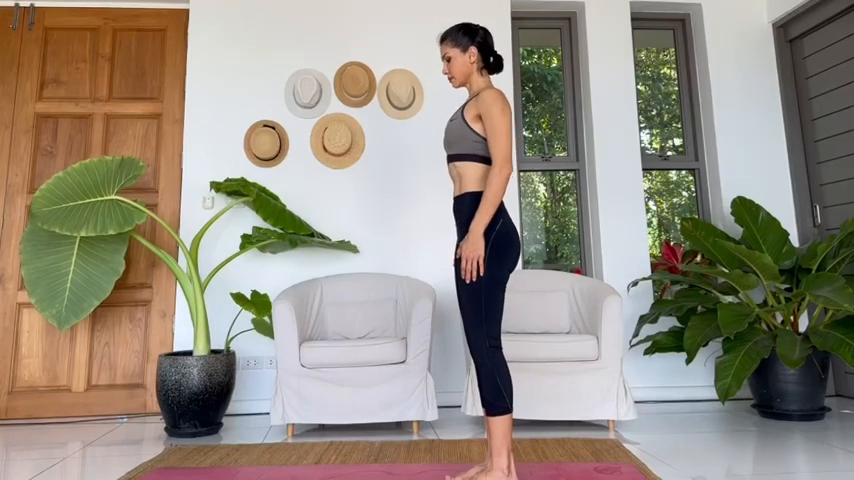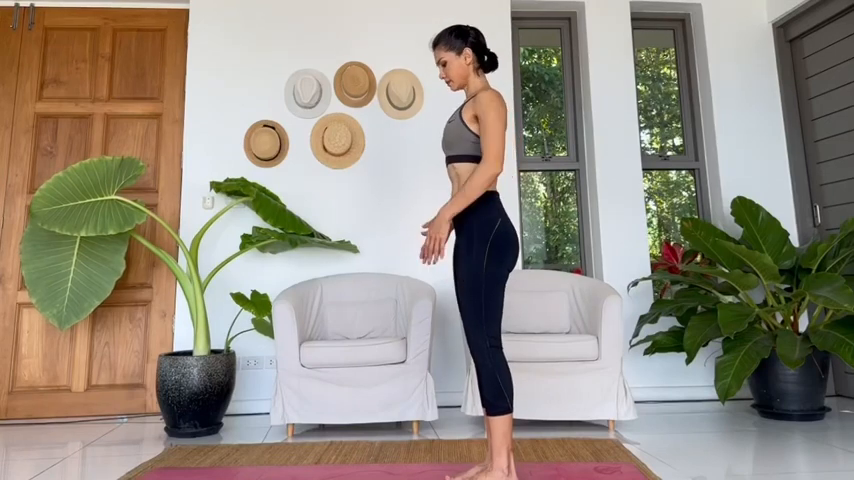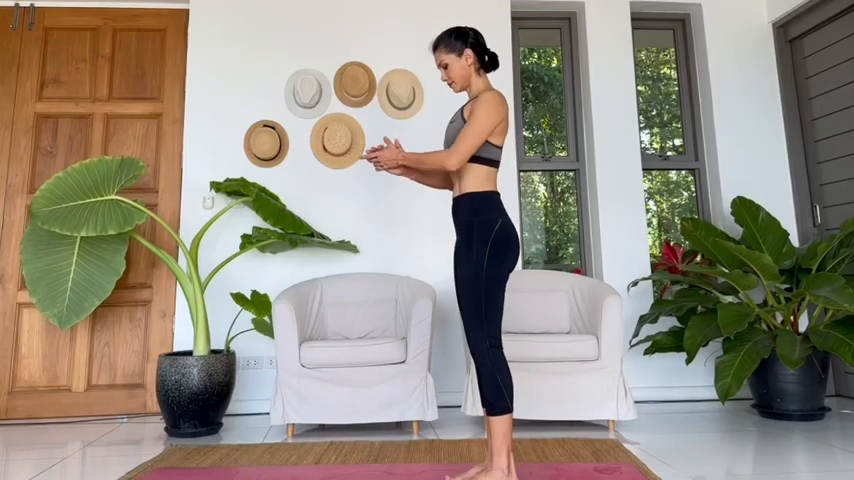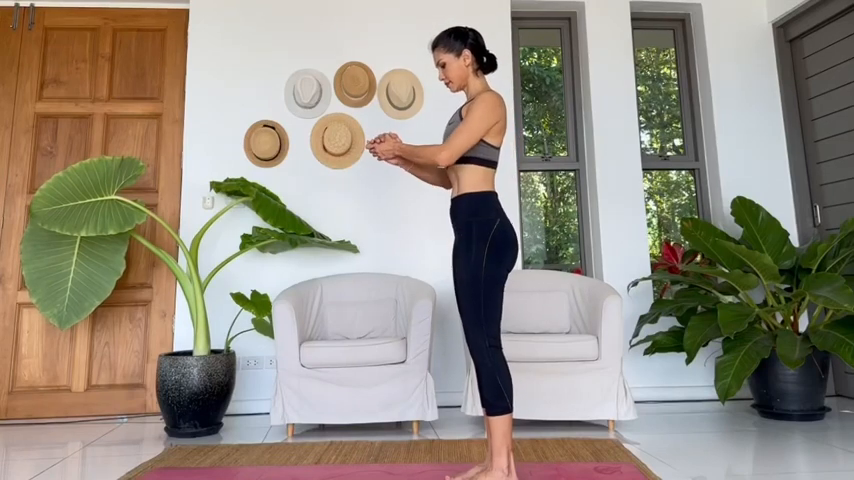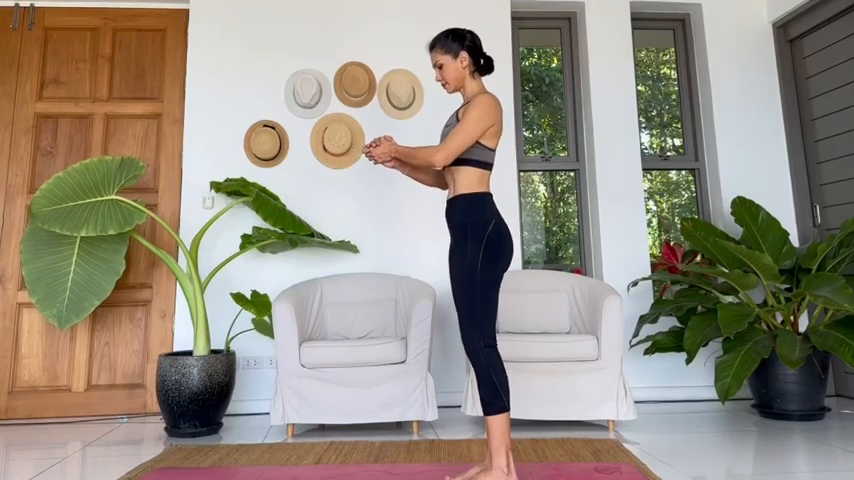
dt=0.3s
person 1, frame 1
left shoulder: (490, 98)
right shoulder: (471, 106)
left elbow: (501, 167)
left wrist: (477, 232)
left hip: (486, 228)
right hip: (474, 227)
left knee: (485, 343)
right knee: (481, 345)
person 1, frame 2
left shoulder: (487, 100)
right shoulder: (469, 107)
left elbow: (487, 169)
left wrist: (443, 216)
right wrist: (445, 222)
left hip: (486, 228)
right hip: (473, 230)
left knee: (485, 343)
right knee: (481, 344)
person 1, frame 3
left shoulder: (490, 100)
right shoulder: (470, 108)
left elbow: (452, 160)
right elbow: (452, 177)
left wrist: (401, 157)
right wrist: (404, 163)
left hip: (487, 227)
right hip: (473, 230)
left knee: (485, 342)
right knee: (482, 343)
person 1, frame 4
left shoulder: (488, 101)
right shoulder: (468, 108)
left elbow: (444, 156)
right elbow: (447, 176)
left wrist: (400, 148)
right wrist: (400, 157)
left hip: (485, 228)
right hip: (471, 230)
left knee: (484, 343)
right knee: (480, 344)
person 1, frame 5
left shoulder: (484, 103)
right shoulder: (466, 110)
left elbow: (440, 157)
right elbow: (443, 176)
left wrist: (396, 150)
right wrist: (396, 160)
left hip: (481, 229)
right hip: (468, 231)
left knee: (478, 343)
right knee: (479, 343)
